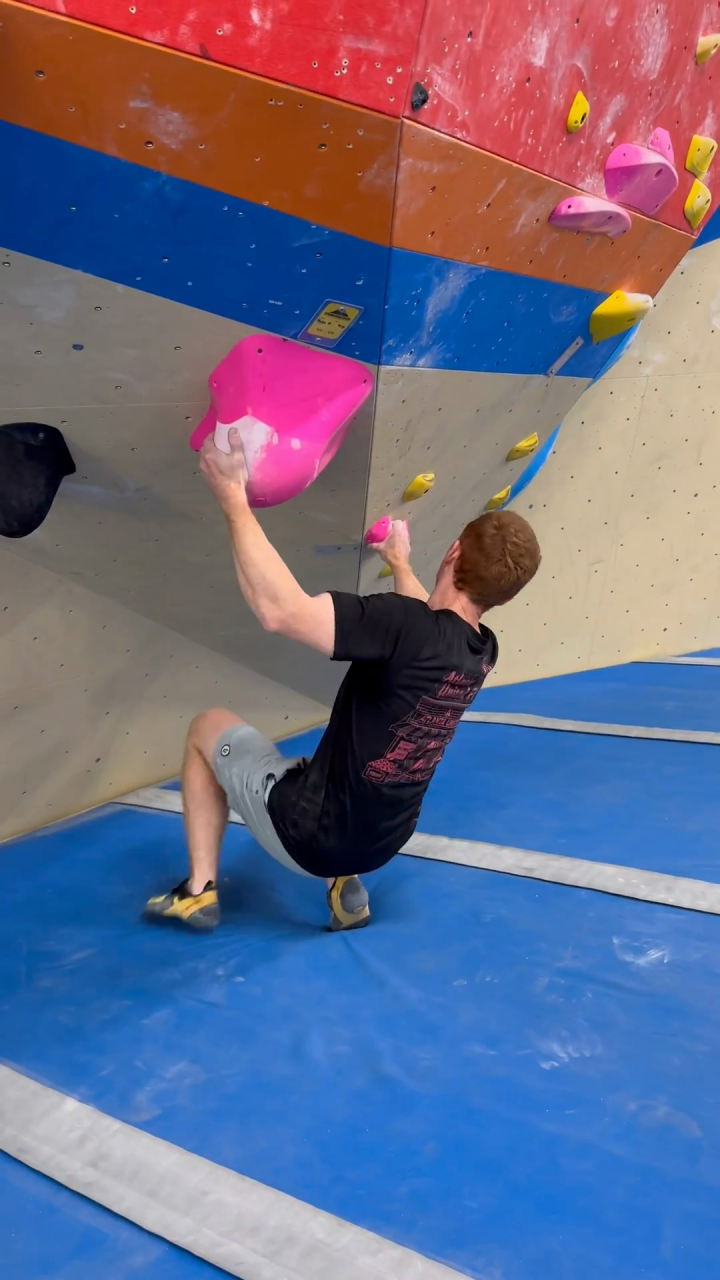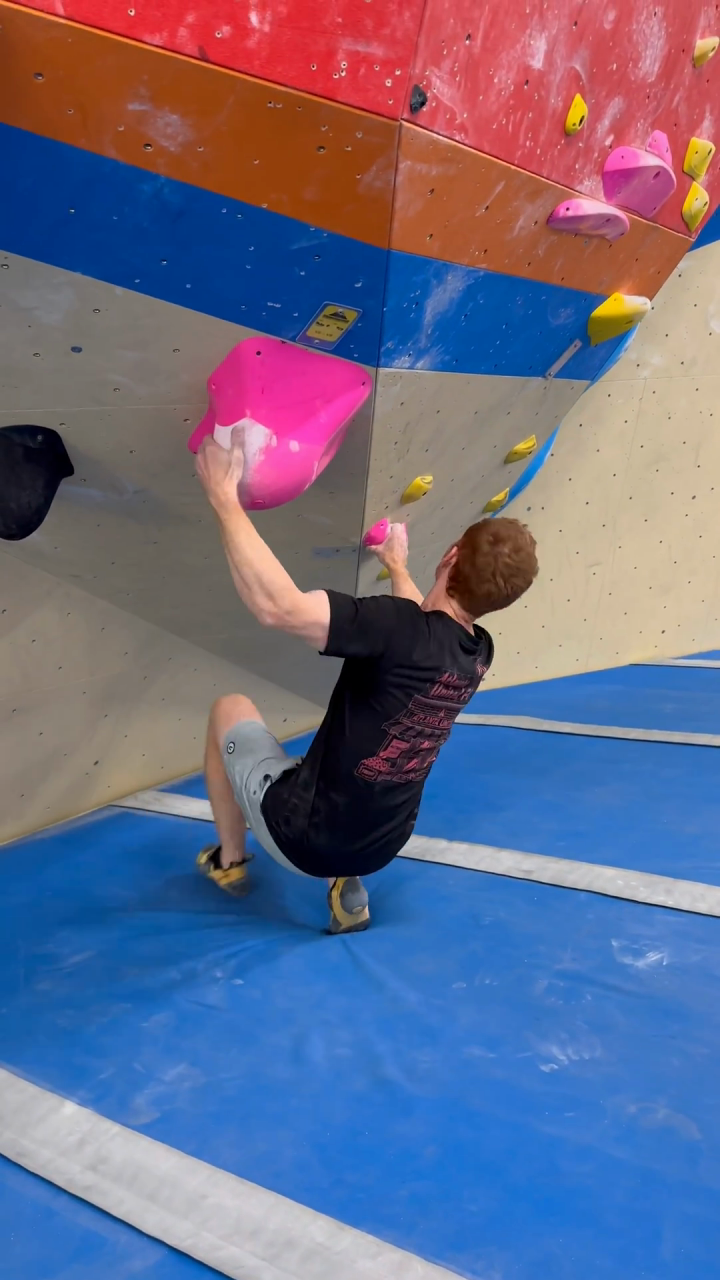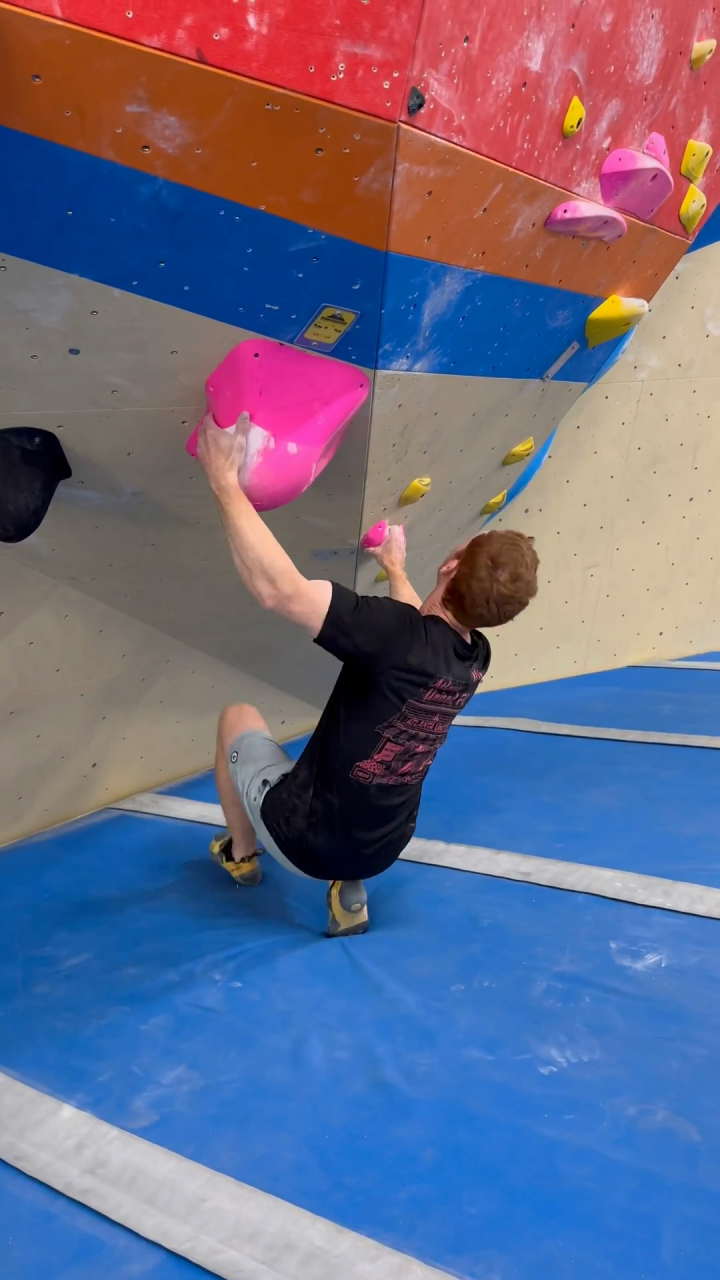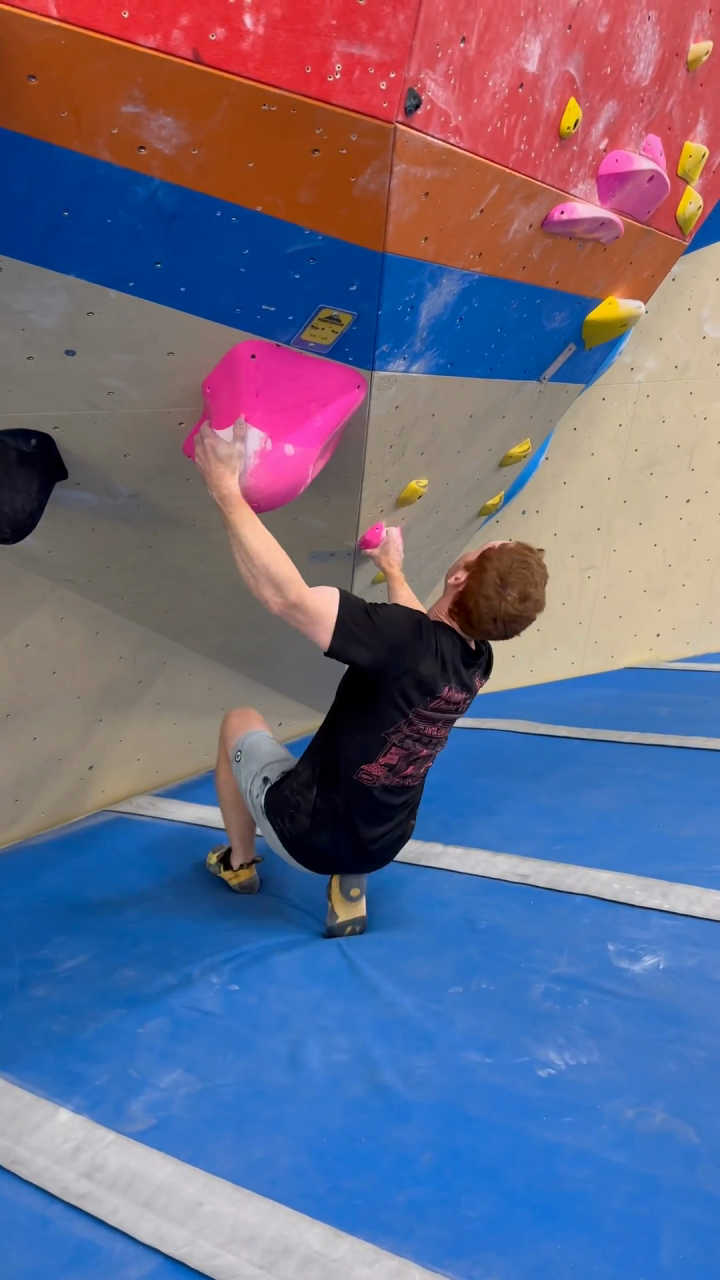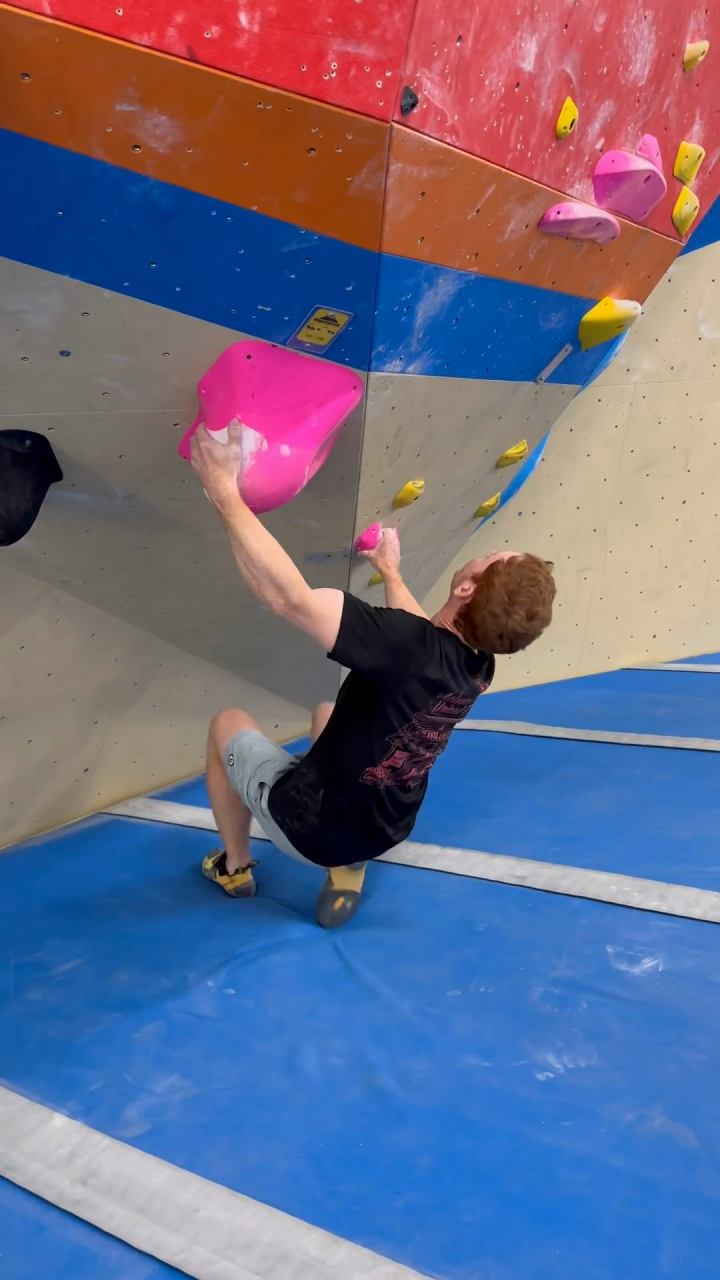
dt=0.1s
person 1, frame 1
left shoulder: (402, 625)
right shoulder: (481, 652)
left elbow: (279, 610)
left wrist: (234, 497)
right wrist: (399, 564)
left hip: (308, 833)
right hip: (380, 840)
left knee: (209, 727)
left ankle: (200, 892)
right ankle: (348, 887)
person 1, frame 2
left shoulder: (397, 628)
right shoulder: (478, 653)
left elbow: (275, 604)
left wrist: (223, 495)
right wrist: (398, 569)
left hip: (303, 836)
right hip: (380, 846)
left knee: (231, 709)
left ankle: (232, 862)
right ankle: (352, 893)
person 1, frame 3
left shoulder: (392, 631)
right shoulder: (475, 658)
left elbow: (278, 588)
left wrist: (226, 483)
right wrist: (395, 570)
left hip: (304, 836)
right hip: (382, 847)
left knee: (239, 718)
left ankle: (242, 855)
right ankle: (350, 893)
person 1, frame 4
left shoulder: (399, 637)
right shoulder: (478, 665)
left elbow: (287, 596)
left wrist: (226, 491)
right wrist: (393, 573)
left hip: (304, 833)
right hip: (381, 841)
left knee: (241, 721)
left ankle: (239, 863)
right ankle: (349, 891)
person 1, frame 5
left shoulder: (403, 643)
right shoulder: (479, 668)
left elbow: (290, 597)
left wrist: (225, 492)
right wrist: (390, 573)
left hip: (310, 828)
right hip: (383, 830)
left knee: (227, 725)
right knee: (328, 713)
left ankle: (235, 866)
right ankle: (346, 870)
